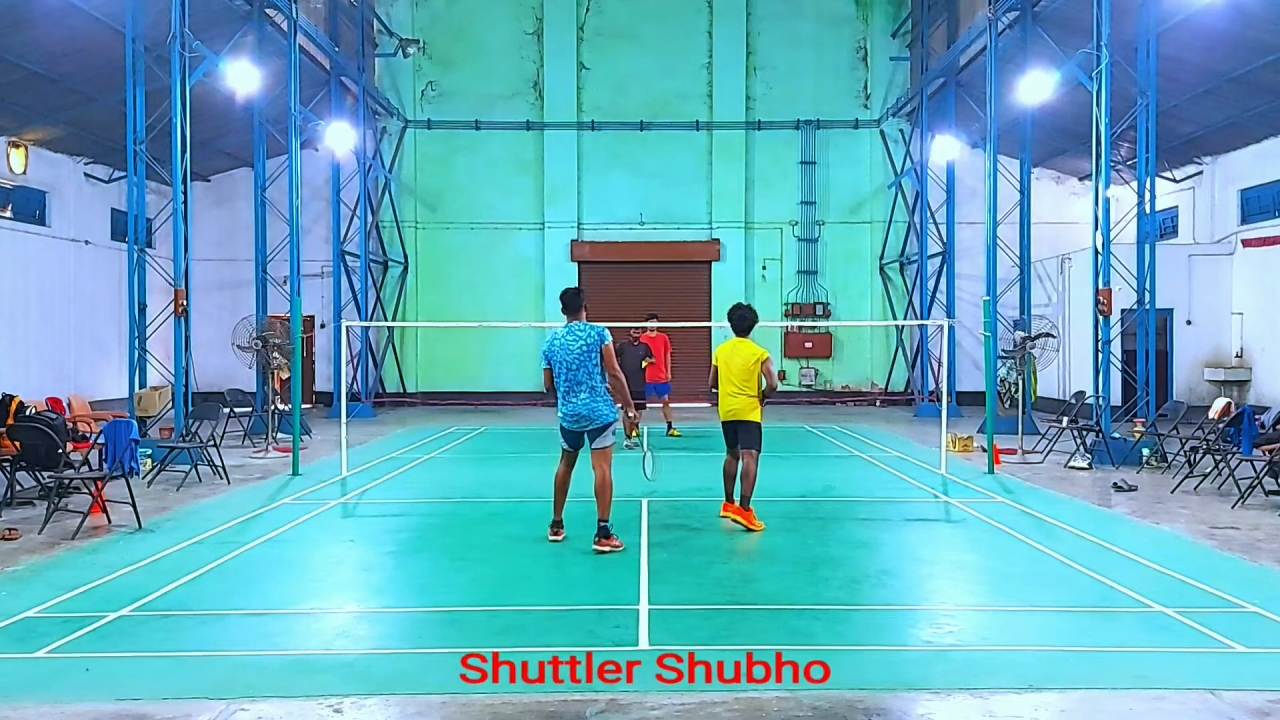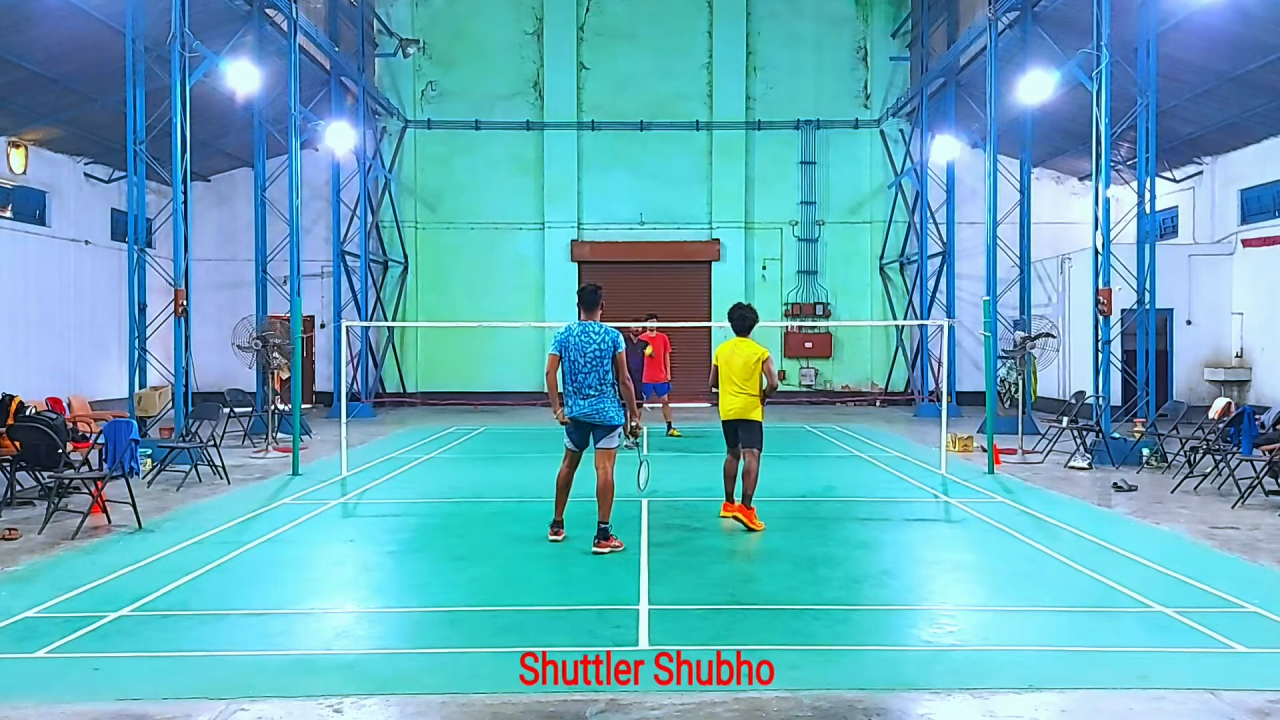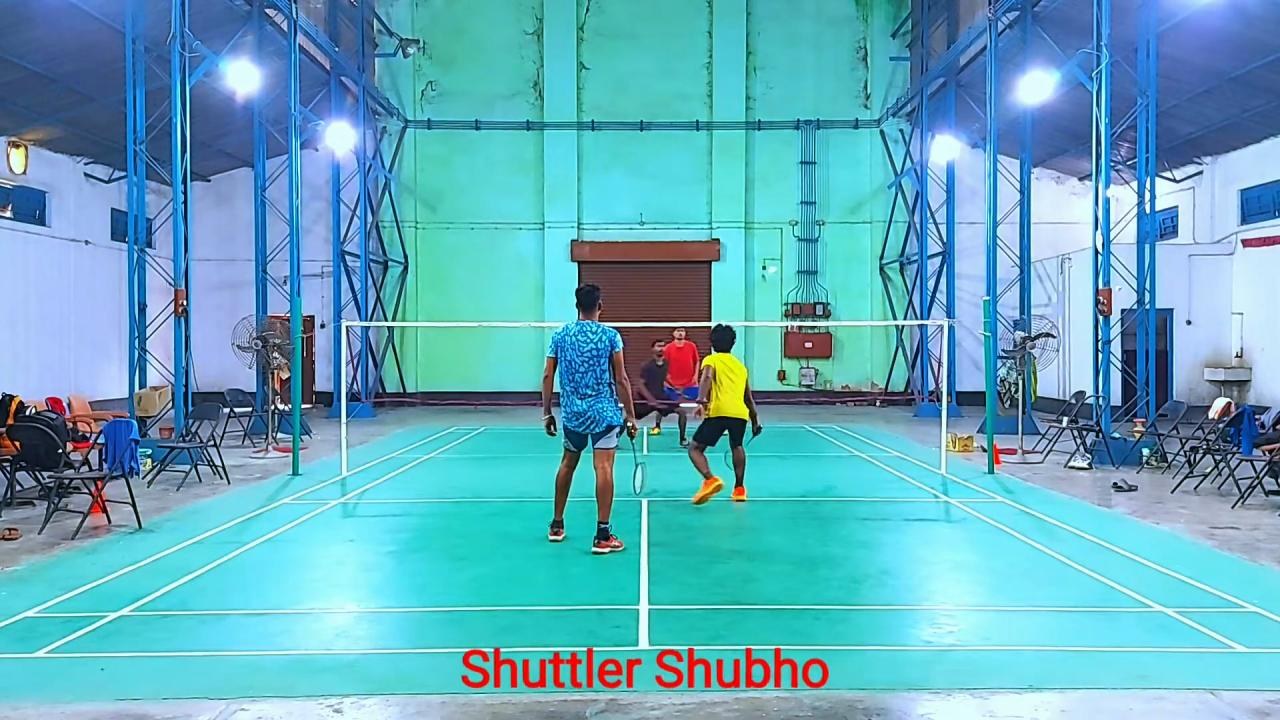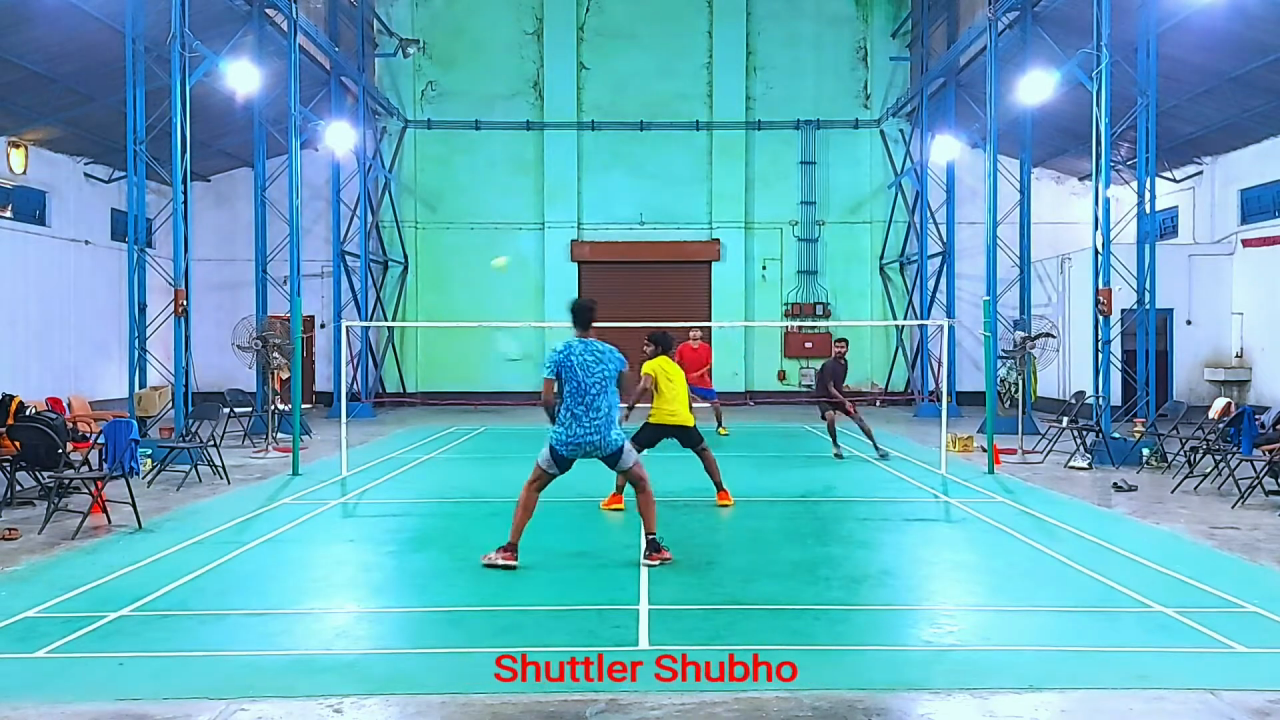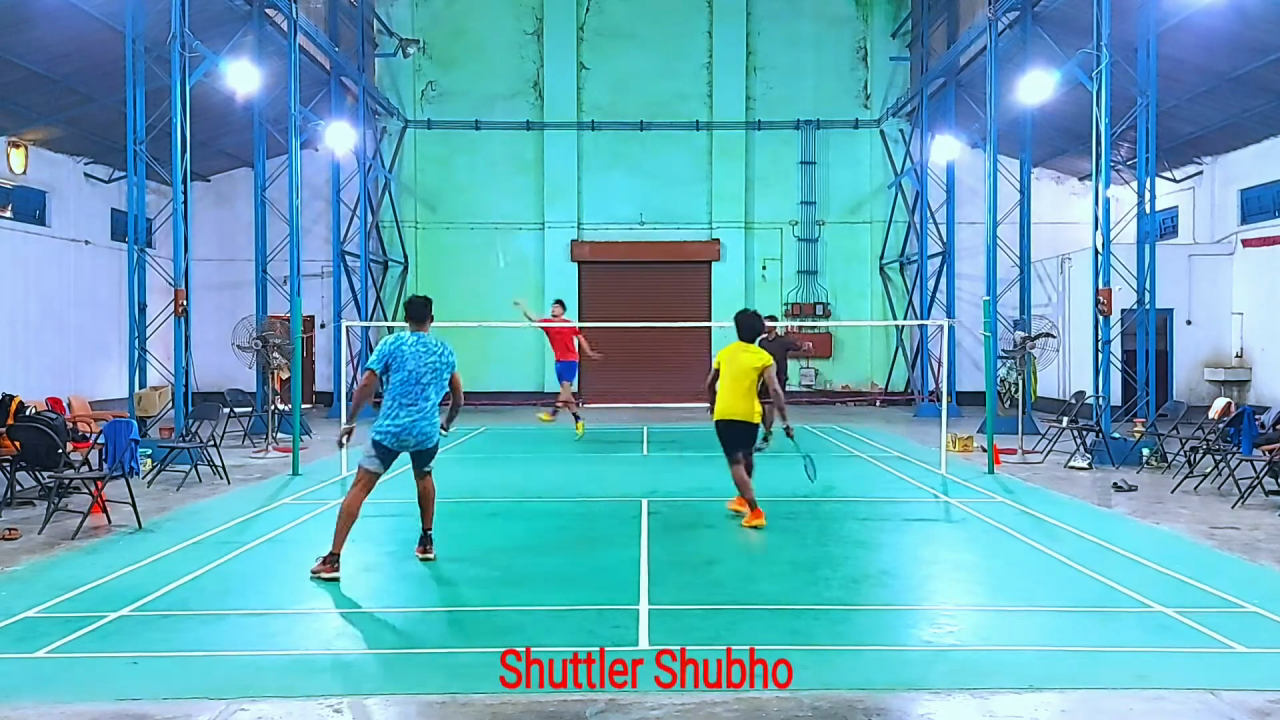
dt=1s
person 1, frame 1
left shoulder: (551, 341)
right shoulder: (599, 333)
left elbow: (549, 385)
right elbow: (614, 373)
right wrist: (629, 407)
left hip: (568, 413)
right hip: (600, 410)
left knee: (565, 465)
right knee: (602, 468)
left ankle: (556, 525)
right ankle: (603, 534)
person 1, frame 2
left shoulder: (563, 335)
right shoulder: (613, 336)
left elbow: (550, 373)
right elbow: (624, 380)
left wrist: (557, 408)
right wrist: (633, 415)
left hip: (575, 412)
right hip: (607, 412)
left knee: (568, 465)
right knee: (604, 470)
left ankle: (557, 525)
right ankle: (603, 535)
person 1, frame 3
left shoulder: (560, 335)
right shoulder: (610, 336)
left elbow: (547, 376)
right elbow: (621, 379)
left wrist: (547, 413)
right wrist: (630, 415)
left hip: (572, 413)
right hip: (604, 412)
left knee: (567, 465)
right knee: (603, 470)
left ankle: (557, 525)
right ankle: (603, 535)
person 1, frame 4
left shoulder: (558, 353)
right shoulder: (612, 354)
left elbow: (547, 398)
right elbow: (622, 388)
left wrist: (557, 422)
left hip: (567, 437)
right hip: (607, 436)
left knee: (532, 486)
right knee: (642, 483)
left ankle: (510, 550)
right ankle: (652, 547)
person 1, frame 5
left shoulder: (391, 344)
right shoulder: (445, 351)
left elbow: (365, 386)
right elbow: (458, 396)
left wrist: (349, 423)
right wrist: (448, 422)
left hip: (390, 430)
right hip: (427, 431)
left knee: (358, 490)
right knee: (424, 476)
left ankle: (333, 559)
right ankle: (426, 542)
person 2, frame 1
left shoulder: (721, 350)
right shoulder: (760, 353)
left elbow: (713, 383)
right elbow: (772, 385)
right wrist: (762, 397)
left hip: (727, 411)
right hip: (749, 411)
left knee: (732, 454)
right knee: (750, 457)
left ankle: (729, 504)
right ankle: (744, 509)
person 2, frame 2
left shoulder: (721, 350)
right shoulder: (760, 352)
left elbow: (713, 382)
right elbow: (773, 384)
right wrist: (762, 396)
left hip: (727, 411)
right hip: (749, 411)
left knee: (733, 454)
right knee: (751, 456)
left ankle: (729, 504)
right ankle: (746, 509)
person 2, frame 3
left shoulder: (711, 360)
right shoulder: (740, 366)
left elbow: (706, 378)
right elbow: (749, 398)
left wrist: (701, 402)
right wrist: (755, 421)
left hip: (719, 413)
right hip: (740, 414)
left knee: (695, 449)
right knee: (737, 447)
left ankle: (710, 480)
right ankle: (739, 488)
person 2, frame 4
left shoulder: (650, 365)
right shoulder: (678, 368)
left elbow: (644, 387)
left wrist: (629, 407)
left hip: (659, 420)
right hip: (684, 420)
right knee: (704, 452)
left ankle: (617, 497)
right ankle: (722, 493)
person 2, frame 5
left shoulder: (724, 352)
right shoulder: (764, 358)
left elbow: (709, 385)
right elbow: (775, 390)
left wrist: (714, 404)
right wrist: (784, 421)
left hip: (723, 415)
right hip: (748, 416)
left knee: (736, 463)
right knee: (746, 457)
left ankle: (755, 512)
right ankle: (742, 499)
